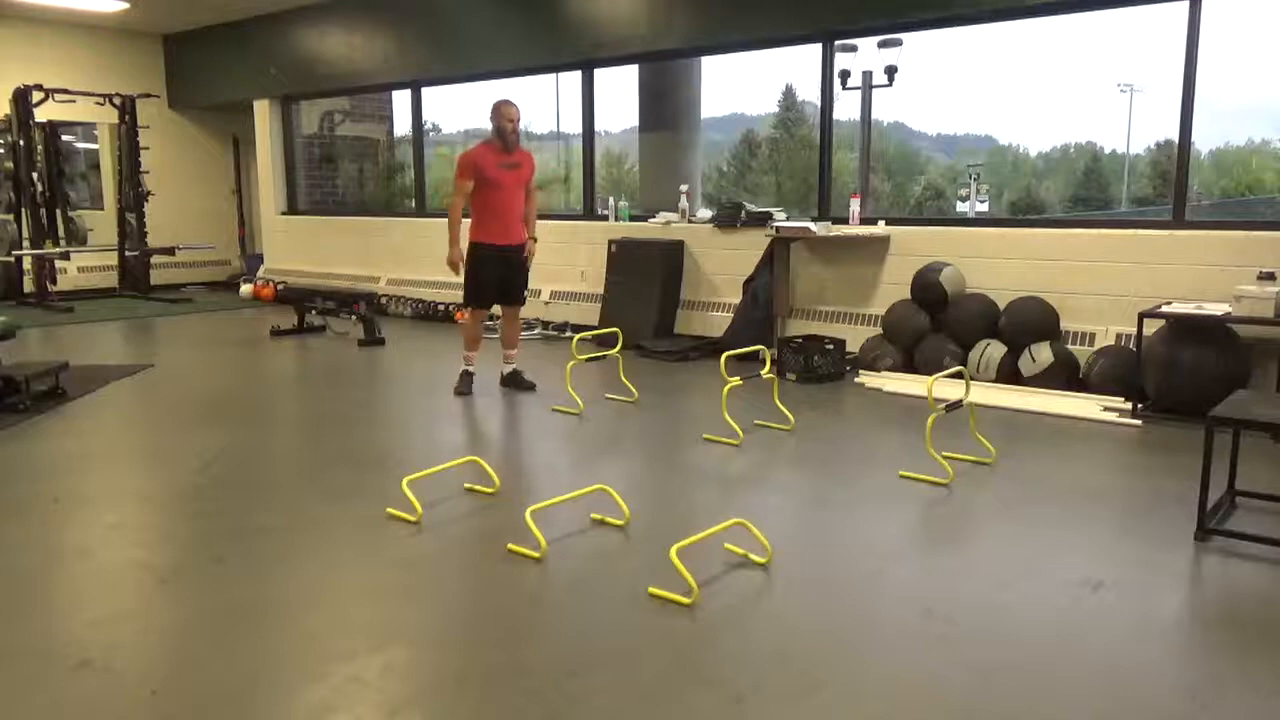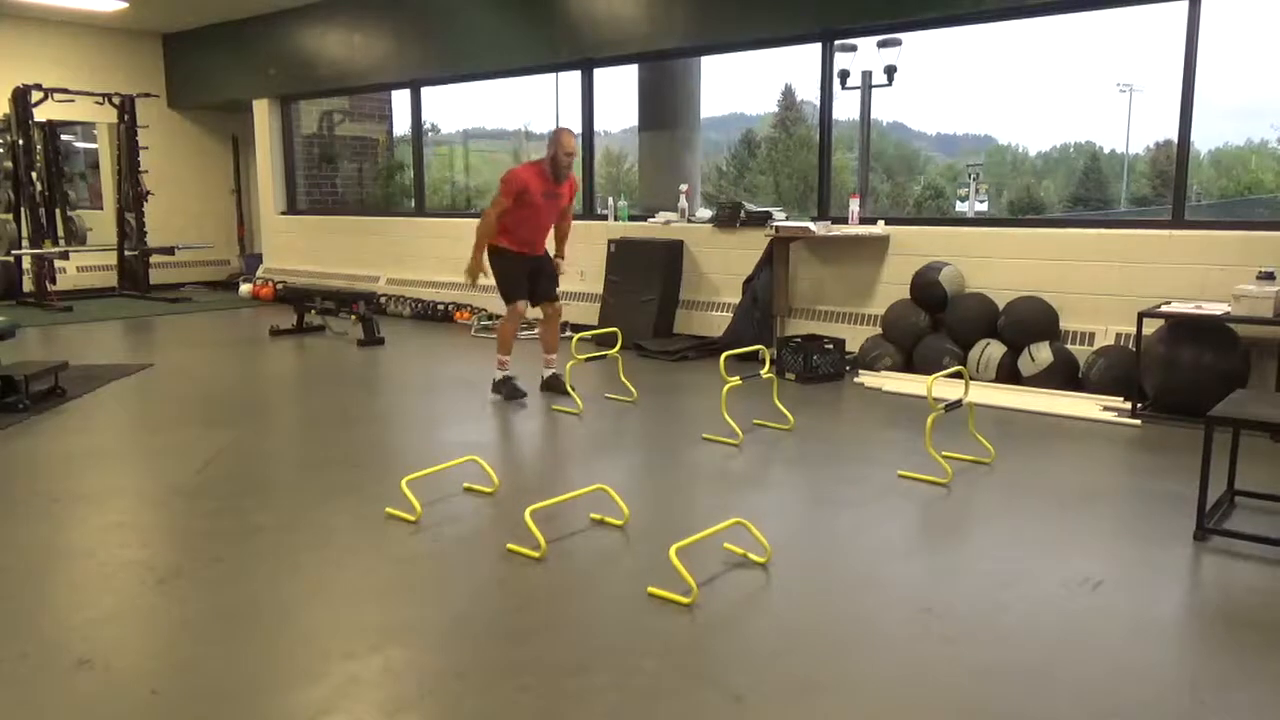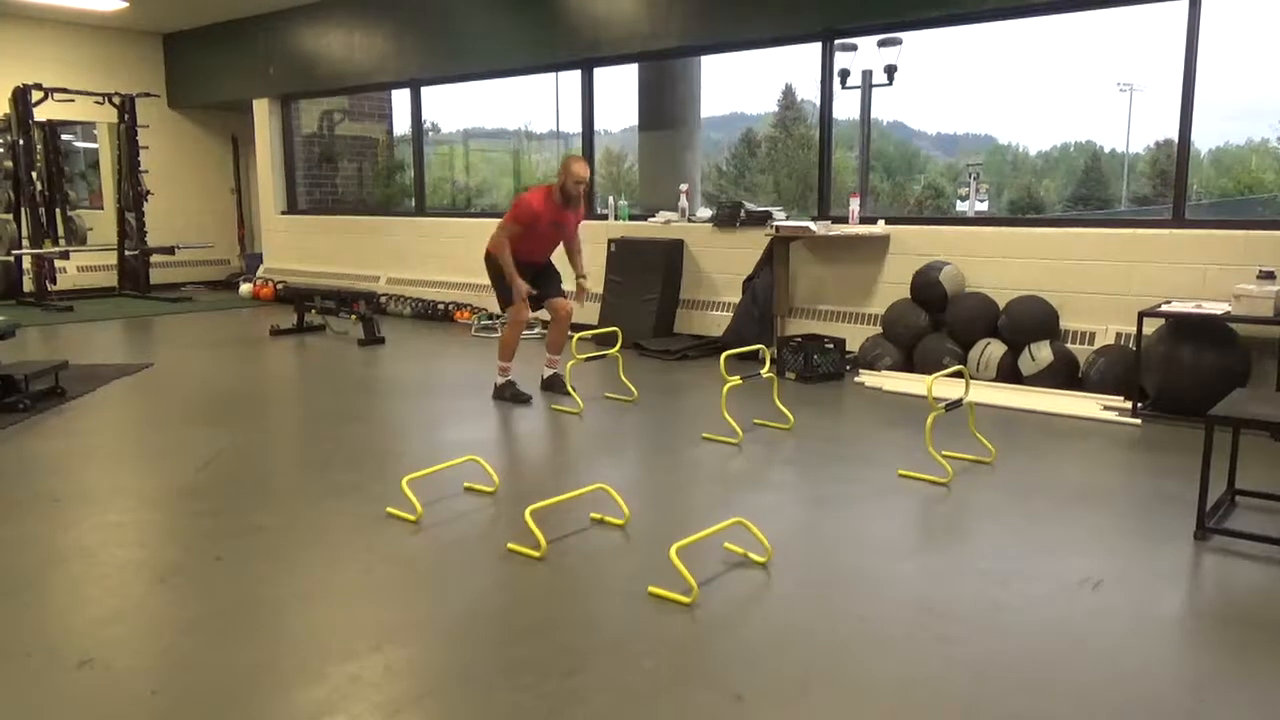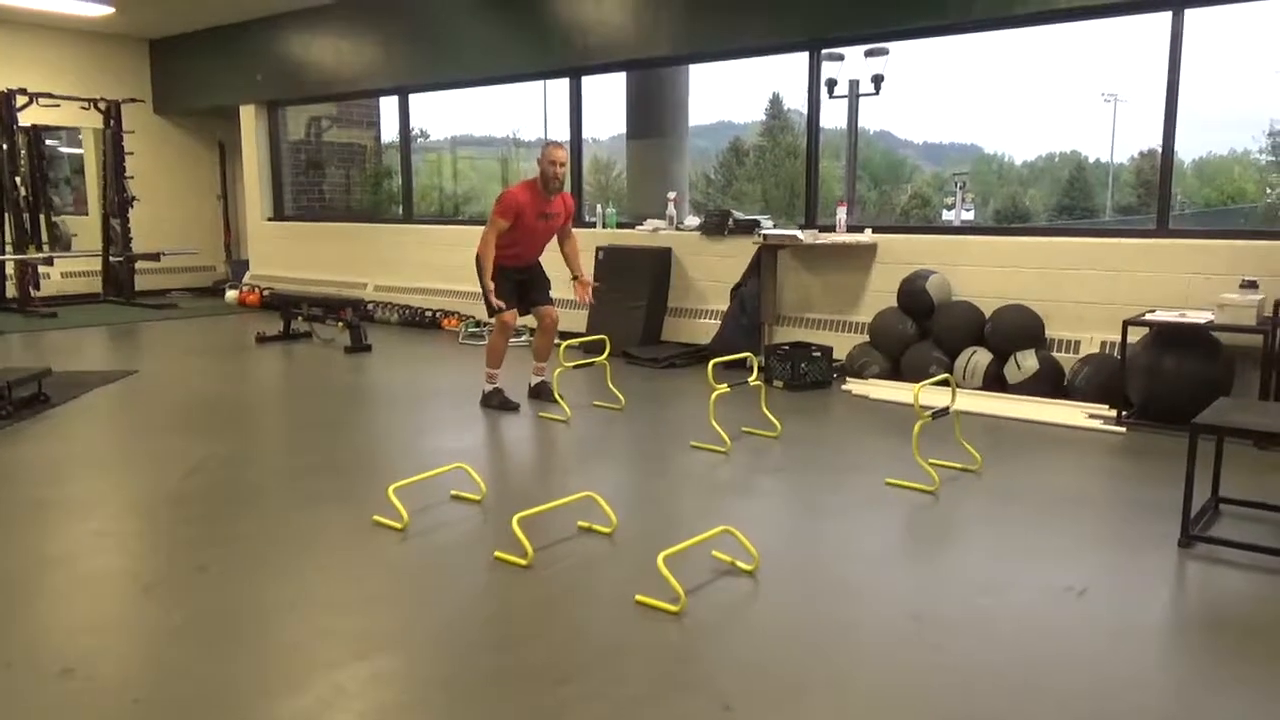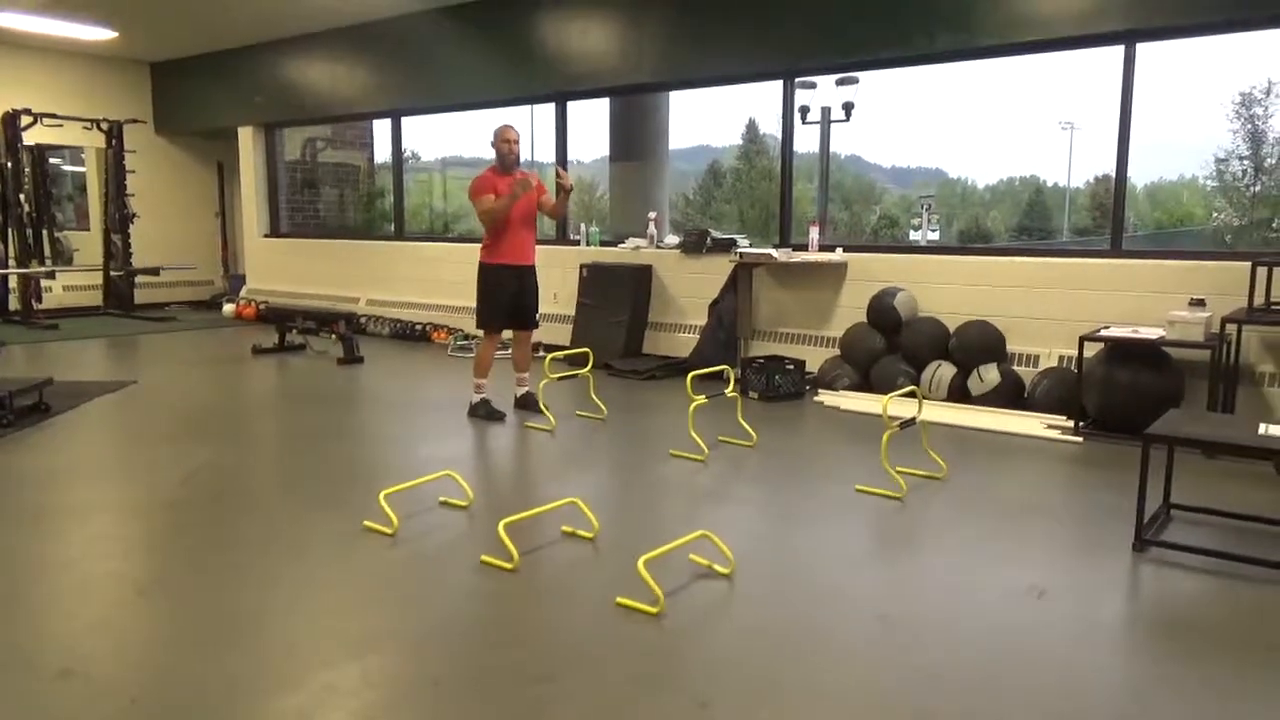
dt=1s
person 1, frame 1
left shoulder: (526, 158)
right shoulder: (474, 157)
right elbow: (458, 201)
left wrist: (531, 237)
right wrist: (454, 245)
left hip: (517, 247)
right hip: (484, 247)
left knee: (513, 310)
right knee: (478, 311)
left ankle: (510, 370)
right ankle: (467, 370)
person 1, frame 2
left shoulder: (570, 183)
right shoulder: (520, 177)
right elbow: (491, 215)
left wrist: (559, 255)
right wrist: (477, 257)
left hip: (537, 252)
right hip: (507, 251)
left knee: (553, 310)
right knee: (517, 309)
left ankle: (550, 374)
right ankle: (502, 376)
person 1, frame 3
left shoulder: (577, 206)
right shoulder: (531, 203)
left elbow: (571, 238)
right elbow: (500, 238)
left wrist: (580, 275)
right wrist: (515, 281)
left hip: (539, 262)
right hip: (506, 259)
left knee: (563, 310)
right knee: (520, 315)
left ankle: (550, 374)
right ankle: (502, 382)
person 1, frame 4
left shoulder: (566, 202)
right shoulder: (515, 197)
left elbow: (567, 238)
right elbow: (489, 237)
left wrist: (578, 276)
right wrist: (487, 281)
left hip: (529, 265)
right hip: (499, 264)
left knee: (550, 318)
right knee: (507, 321)
left ankle: (538, 382)
right ankle: (490, 389)
person 1, frame 5
left shoulder: (532, 180)
right shoulder: (484, 181)
left elbow: (556, 214)
right elbow: (487, 218)
left wrist: (565, 192)
right wrist: (515, 194)
left hip: (526, 268)
right hip: (496, 268)
left knee: (525, 333)
right knee: (492, 334)
left ankle: (522, 392)
right ankle: (478, 399)
